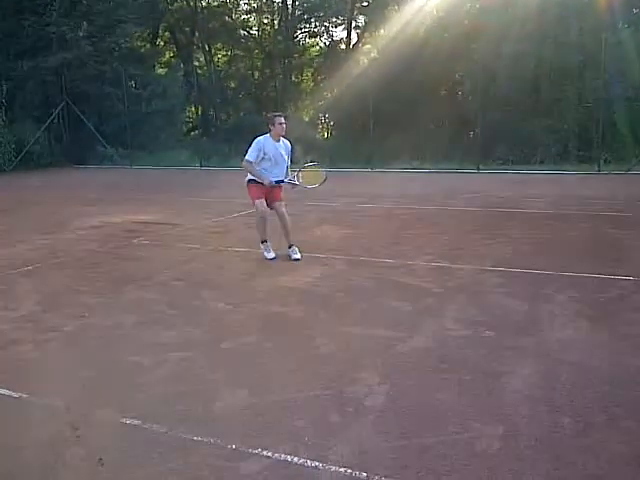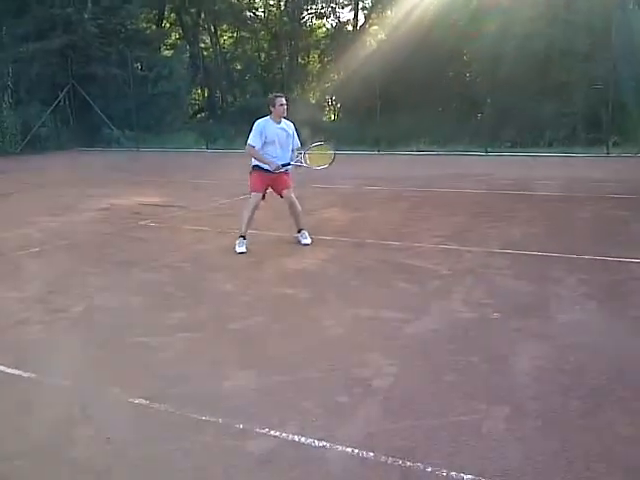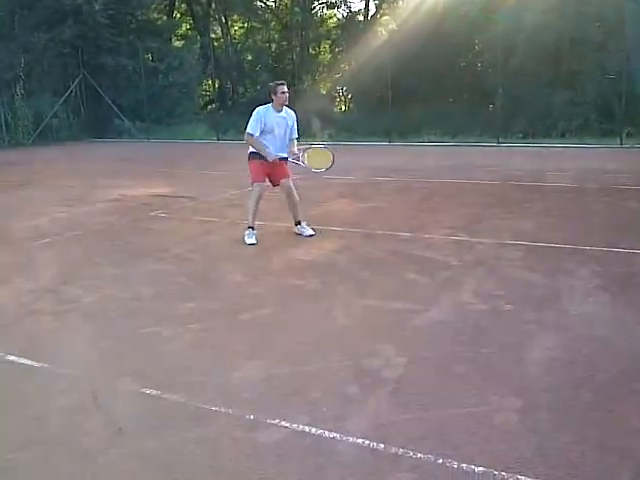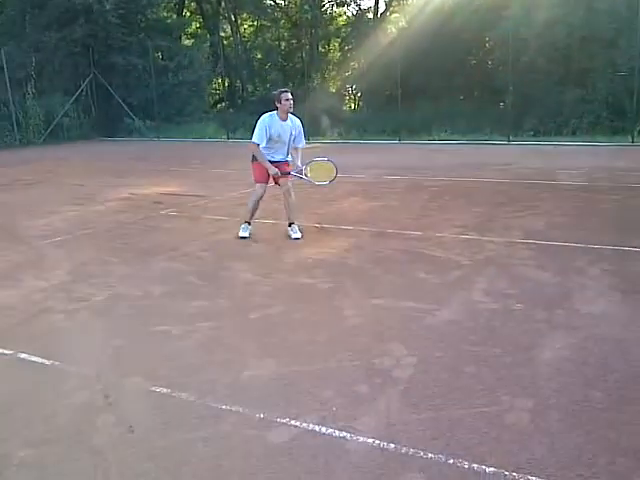
dt=0.2s
person 1, frame 1
left shoulder: (286, 145)
right shoulder: (260, 142)
left elbow: (286, 166)
right elbow: (246, 164)
right wrist: (263, 178)
left hip: (275, 184)
right hip: (256, 182)
left knee: (282, 213)
right knee: (262, 211)
left ankle: (291, 247)
right ankle: (265, 244)
person 1, frame 2
left shoulder: (289, 126)
right shoulder: (261, 124)
left elbow: (295, 149)
right elbow: (249, 149)
right wrist: (269, 162)
left hip: (281, 171)
right hip: (260, 169)
left knee: (291, 199)
right knee: (254, 201)
left ankle: (301, 232)
right ankle: (242, 238)
person 1, frame 3
left shoulder: (291, 115)
right shoulder: (260, 112)
left elbow: (292, 139)
right elbow: (248, 137)
left wrist: (293, 150)
right wrist: (267, 154)
left hip: (279, 159)
right hip: (259, 157)
left knee: (289, 188)
right knee: (258, 190)
left ankle: (299, 225)
right ankle: (250, 230)
person 1, frame 4
left shoulder: (296, 123)
right shoulder: (265, 120)
left elbow: (296, 148)
right elbow: (253, 146)
left wrist: (297, 163)
right wrist: (269, 167)
left hip: (282, 160)
right hip: (262, 160)
left knee: (287, 188)
right knee: (260, 191)
left ankle: (292, 226)
right ankle: (246, 224)
